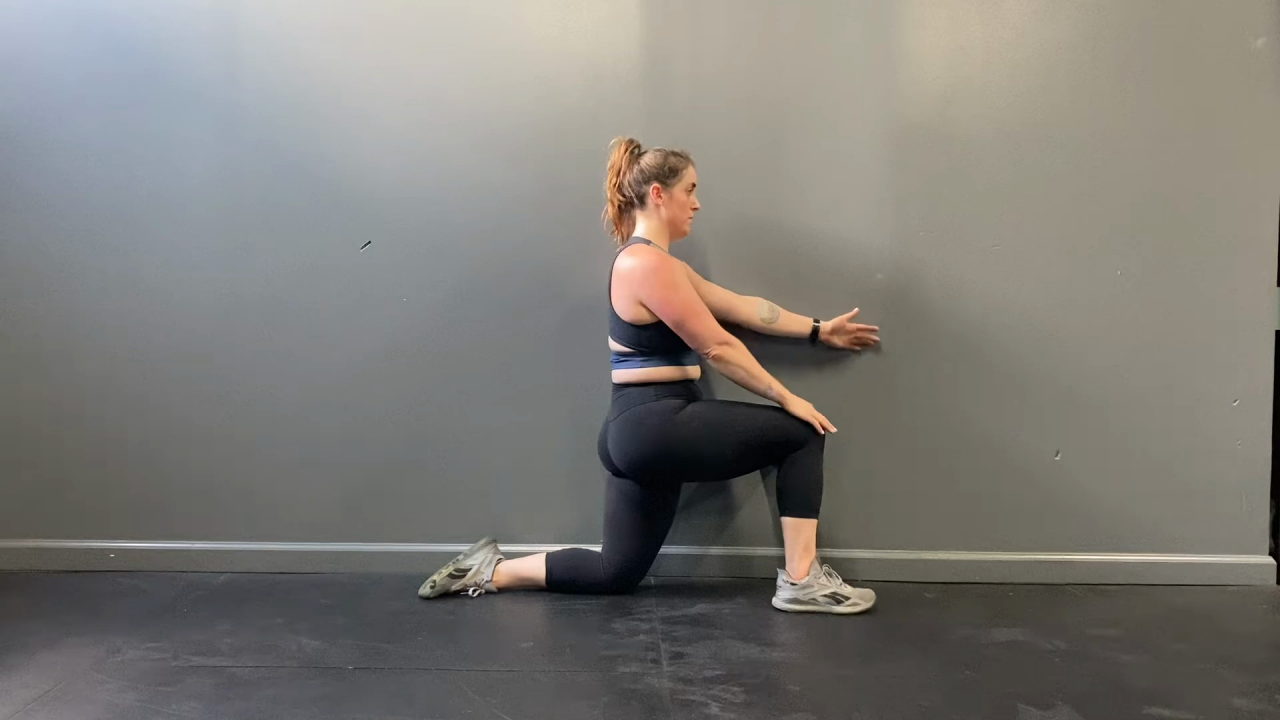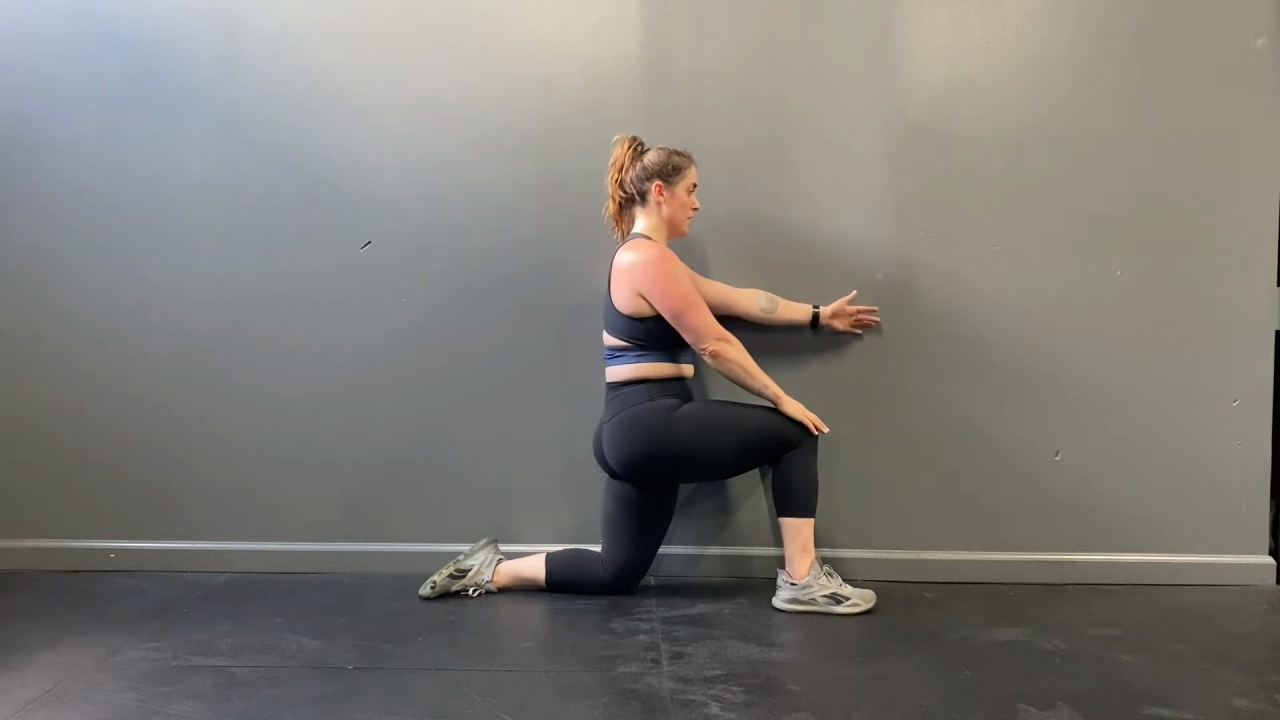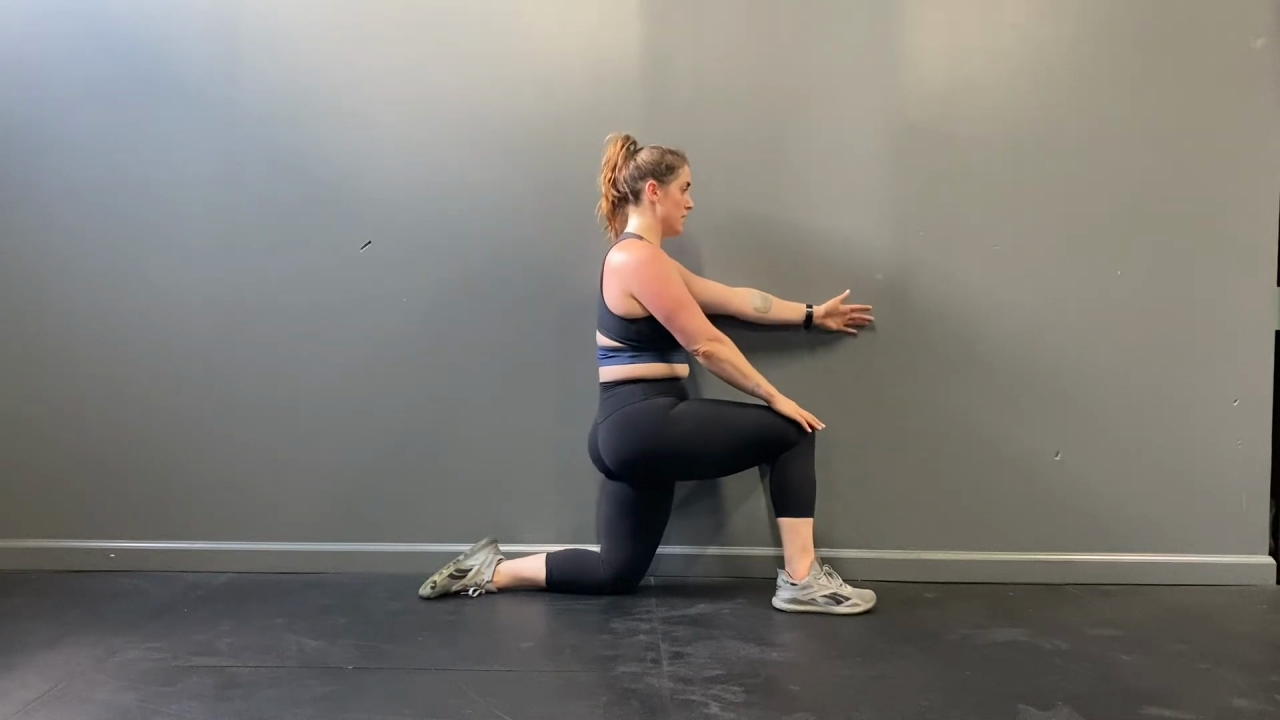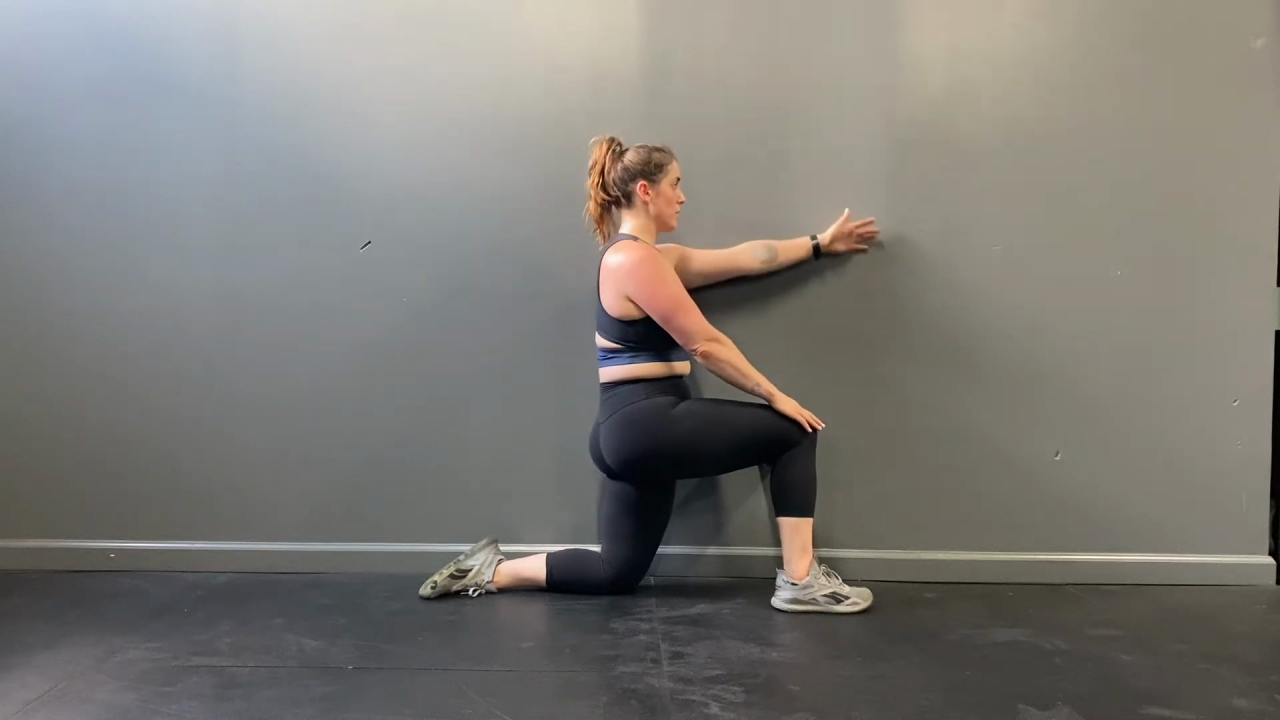
dt=0.7s
person 1, frame 1
left shoulder: (655, 262)
right shoulder: (647, 264)
left elbow: (739, 306)
right elbow: (718, 348)
left wrist: (819, 329)
right wrist: (788, 399)
left hip: (641, 432)
right hip: (656, 427)
left knee: (617, 572)
right knee: (802, 434)
left ankle: (489, 571)
right ankle: (802, 581)
person 1, frame 2
left shoulder: (645, 257)
right shoulder: (649, 258)
left elbow: (737, 300)
right elbow: (714, 345)
left wrist: (819, 315)
right wrist: (781, 399)
left hip: (634, 431)
right hip: (651, 426)
left knee: (616, 573)
right knee: (796, 434)
left ankle: (490, 570)
right ankle: (801, 581)
person 1, frame 3
left shoulder: (645, 259)
right shoulder: (639, 258)
left elbow: (732, 299)
right elbow: (707, 345)
left wrist: (812, 315)
right wrist: (775, 398)
left hip: (631, 431)
right hip: (643, 426)
left knee: (617, 572)
right knee: (791, 434)
left ankle: (488, 570)
right ankle: (802, 582)
person 1, frame 4
left shoulder: (655, 256)
right shoulder: (635, 258)
left elbow: (740, 259)
right elbow: (705, 344)
left wrist: (820, 243)
right wrist: (775, 396)
left hip: (633, 429)
right hip: (646, 425)
left knee: (617, 572)
right knee: (794, 432)
left ankle: (490, 570)
right ankle: (800, 581)
